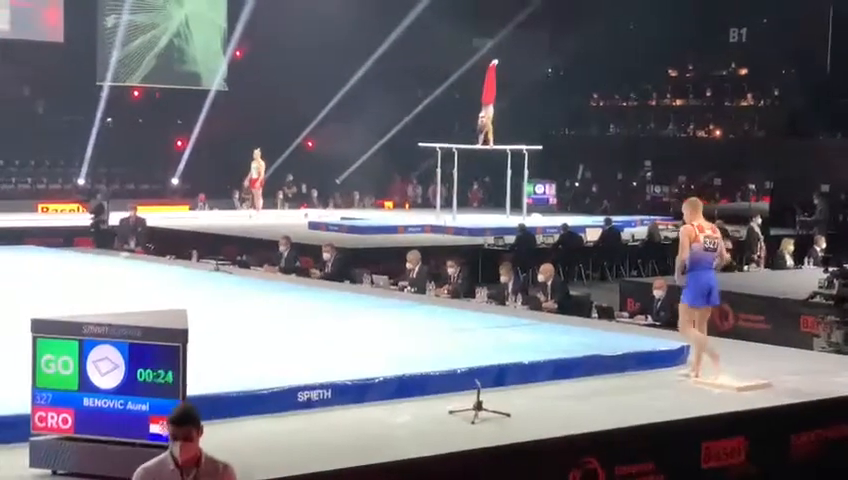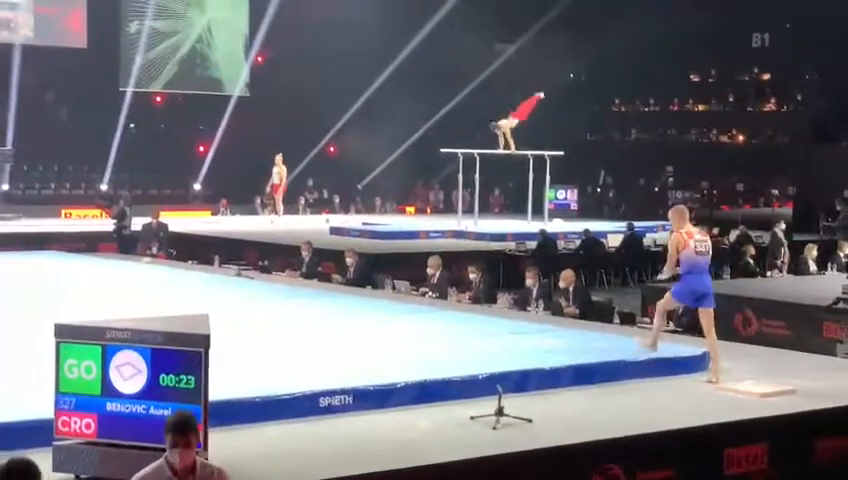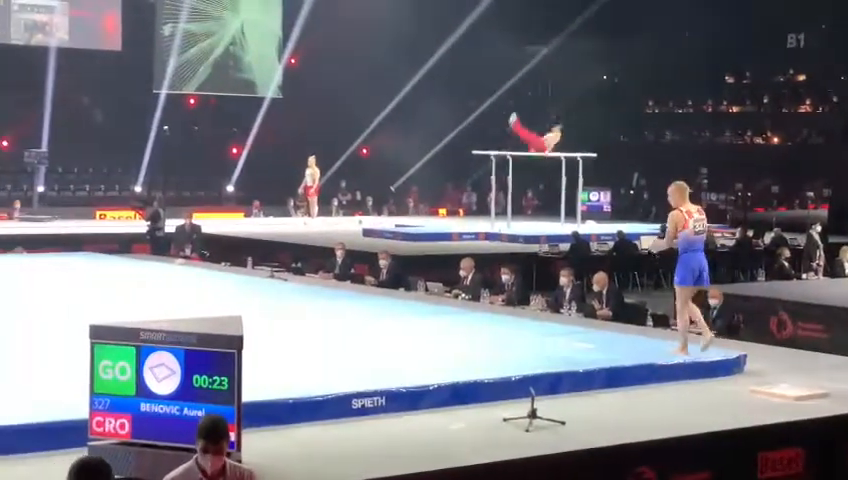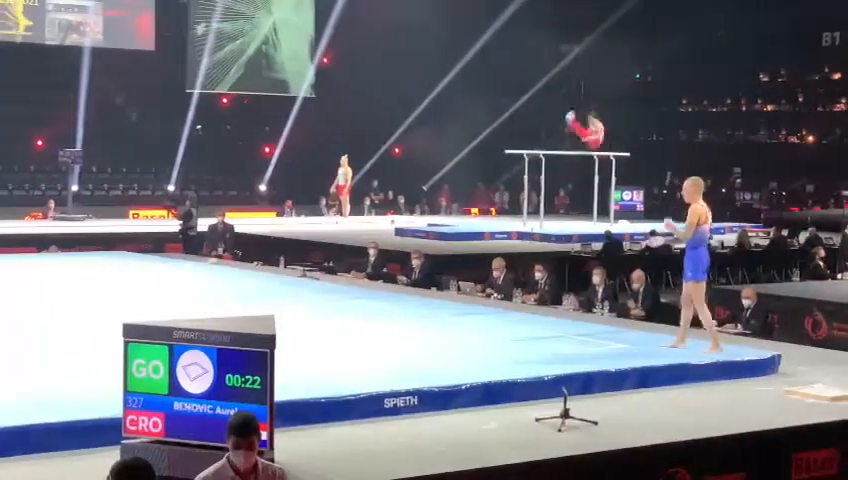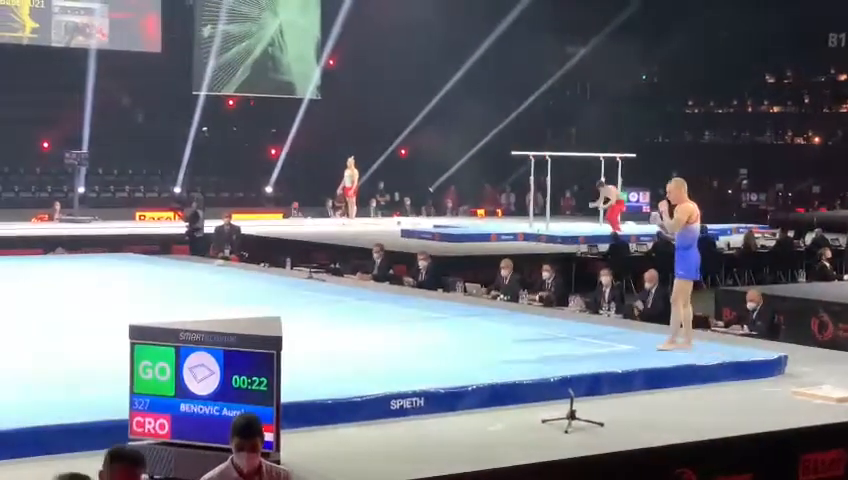
dt=0.5s
person 1, frame 1
left shoulder: (687, 229)
right shoulder: (715, 230)
left elbow: (682, 257)
right elbow: (724, 259)
left wrist: (678, 275)
left hip: (696, 279)
right hip: (711, 278)
left knee: (685, 327)
right knee: (700, 327)
left ankle: (713, 355)
right ankle: (695, 369)
person 1, frame 2
left shoulder: (677, 237)
right shoulder: (704, 235)
left elbow: (670, 266)
left wrist: (665, 274)
right wrist: (677, 270)
left hip: (689, 282)
right hip: (706, 282)
left knee: (660, 308)
right knee: (709, 330)
left ankle: (652, 344)
right ankle: (714, 373)
person 1, frame 3
left shoulder: (675, 215)
right shoulder: (700, 211)
left elbow: (667, 243)
left wrist: (657, 247)
right wrist: (675, 241)
left hip: (687, 260)
right hip: (701, 258)
left knee: (682, 306)
right knee: (686, 302)
left ankle: (683, 348)
right ankle: (705, 332)
person 1, frame 4
left shoulder: (695, 209)
right shoulder: (703, 208)
left elbow: (686, 235)
left wrist: (671, 227)
left hip: (695, 256)
right hip: (697, 255)
left knee: (699, 304)
right knee: (686, 300)
left ankle: (715, 343)
right ankle: (681, 339)
person 1, frame 5
left shoulder: (687, 208)
right shoulder: (681, 208)
left elbow: (673, 230)
right elbow: (672, 231)
left wrist: (665, 213)
right wrist: (662, 219)
left hip: (687, 255)
right hip: (683, 254)
left knee: (676, 300)
right knee: (684, 301)
left ankle: (672, 340)
right ankle: (687, 340)
